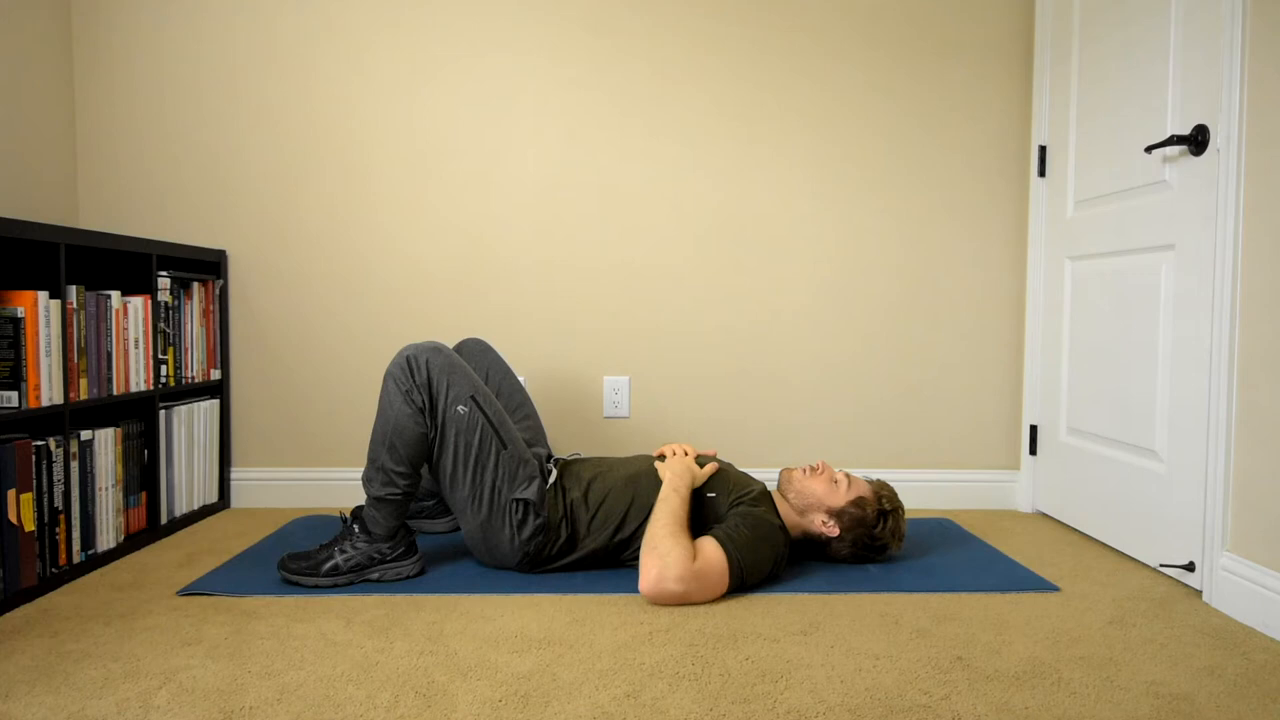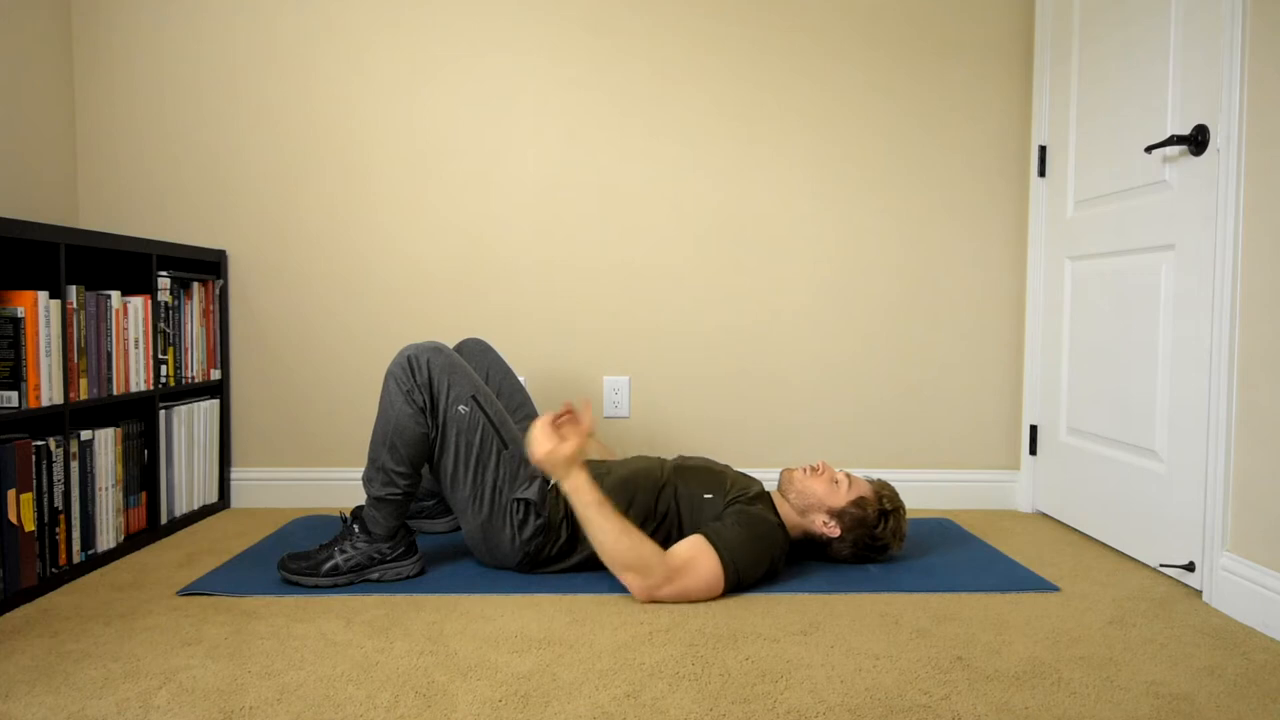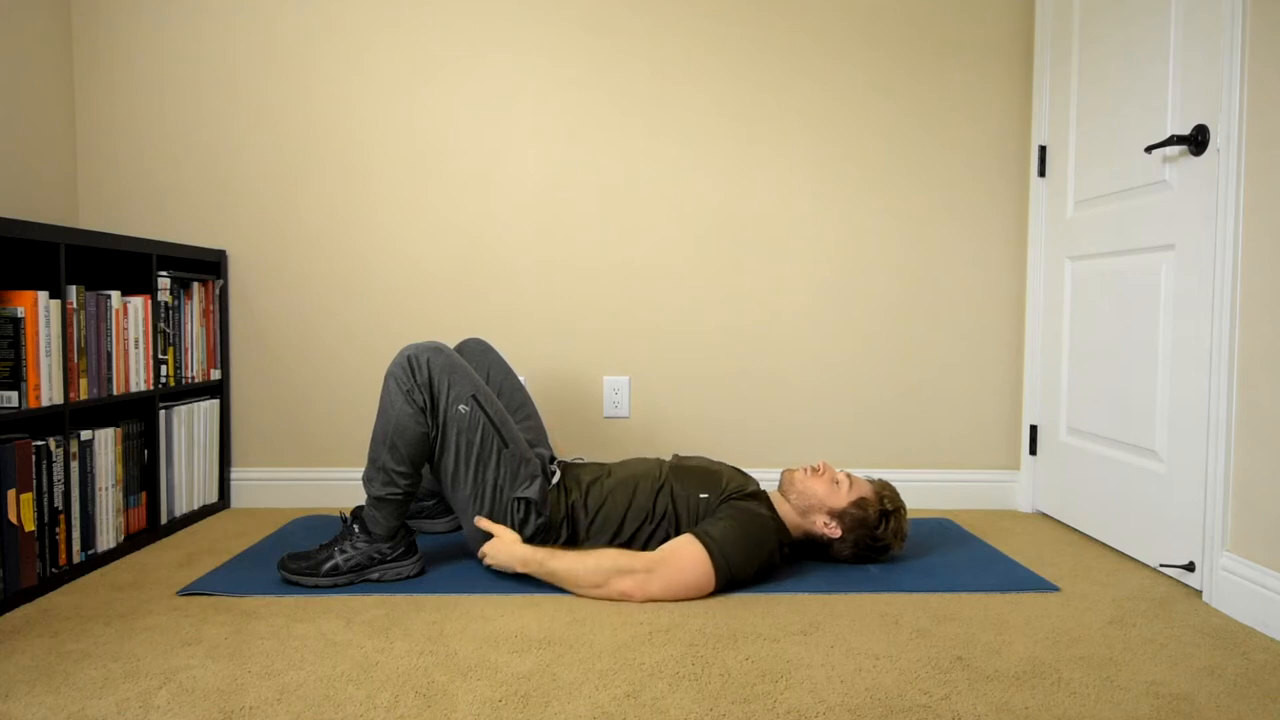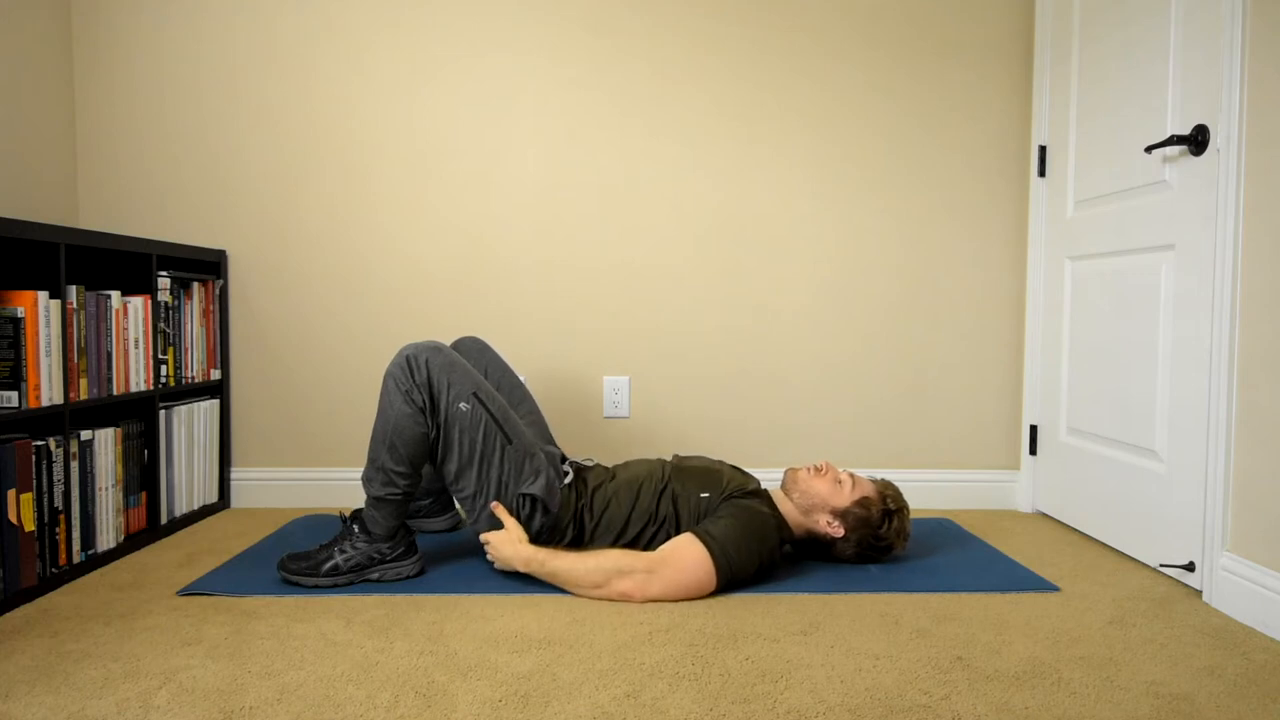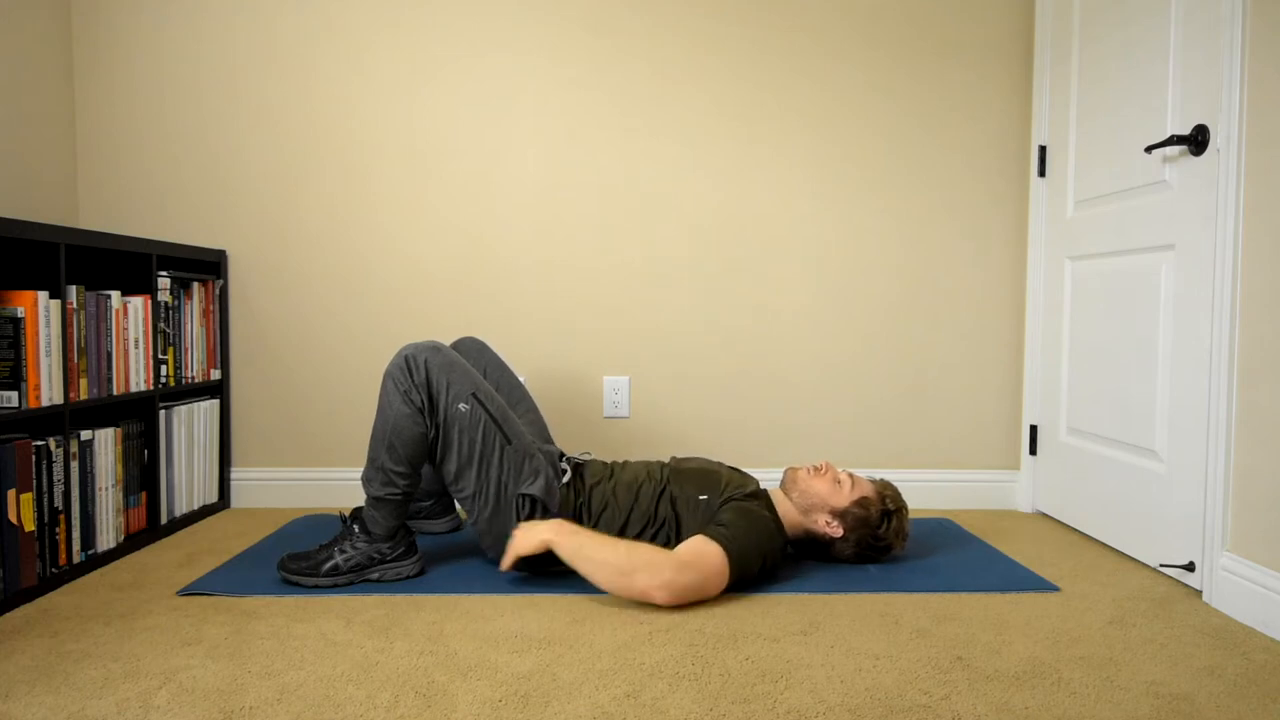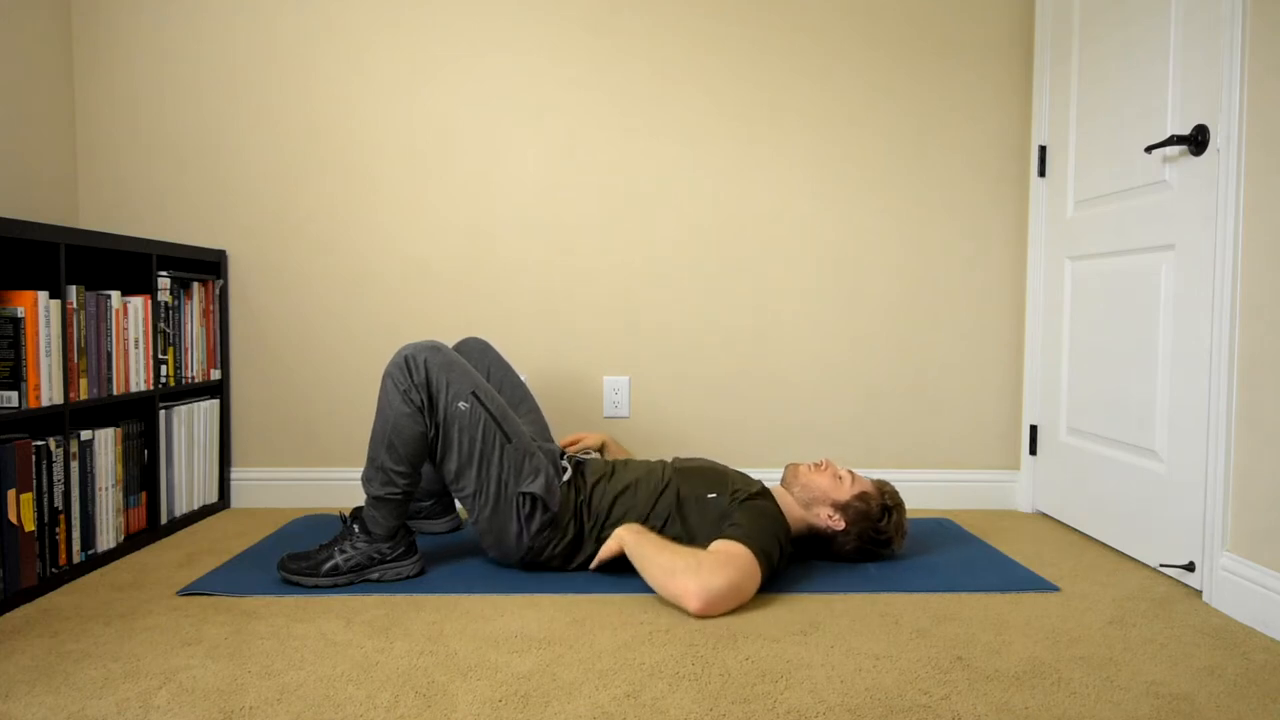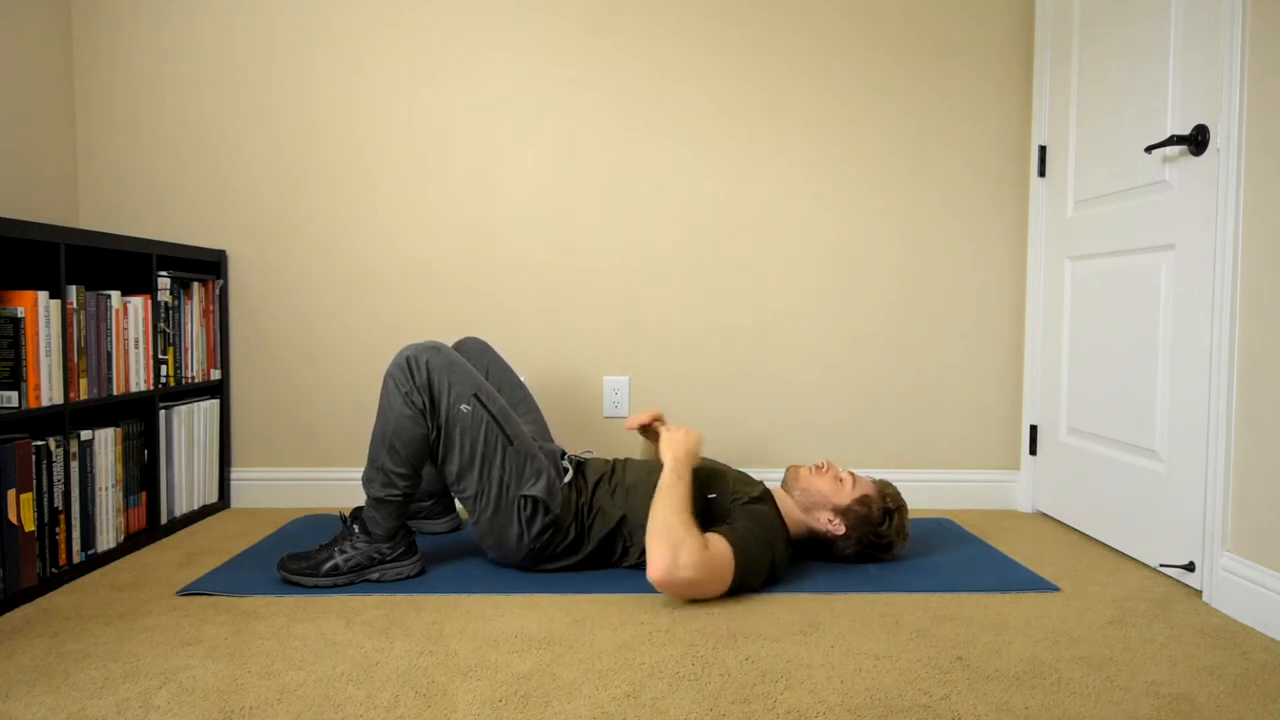
dt=0.7s
person 1, frame 1
left shoulder: (761, 538)
right shoulder: (755, 505)
left elbow: (662, 581)
left wrist: (677, 481)
right wrist: (682, 460)
left hip: (525, 521)
right hip: (552, 481)
left knee: (422, 365)
right knee: (470, 353)
left ankle: (378, 543)
right ankle: (426, 503)
person 1, frame 2
left shoulder: (758, 537)
right shoulder: (754, 505)
left elbow: (650, 578)
left wrist: (570, 471)
right wrist: (588, 449)
left hip: (525, 520)
right hip: (549, 493)
left knee: (423, 363)
right knee: (471, 351)
left ankle: (379, 541)
right ankle: (426, 500)
person 1, frame 3
left shoulder: (752, 535)
right shoulder: (747, 503)
left elbow: (638, 579)
left wrist: (523, 557)
left hip: (529, 513)
right hip: (555, 483)
left knee: (422, 364)
right knee: (472, 352)
left ankle: (379, 543)
right ankle: (429, 501)
person 1, frame 4
left shoulder: (753, 535)
right shoulder: (751, 504)
left elbow: (641, 579)
left wrist: (525, 557)
left hip: (538, 511)
right hip: (564, 479)
left knee: (420, 366)
right knee: (466, 351)
left ankle: (378, 543)
right ankle: (427, 502)
person 1, frame 5
left shoulder: (756, 532)
right shoulder: (751, 505)
left elbow: (664, 581)
left wrist: (553, 534)
left hip: (534, 509)
right hip: (563, 480)
left knee: (420, 365)
right knee: (467, 351)
left ankle: (378, 543)
right ankle: (427, 504)
person 1, frame 6
left shoulder: (763, 529)
right shoulder: (755, 503)
left elbow: (702, 590)
left wrist: (630, 533)
right wrist: (607, 446)
left hip: (534, 514)
right hip: (564, 478)
left knee: (420, 363)
right knee: (470, 353)
left ankle: (380, 541)
right ankle: (429, 502)
person 1, frame 7
left shoulder: (763, 539)
right shoulder: (757, 504)
left elbow: (669, 568)
left wrist: (677, 460)
right wrist: (669, 443)
left hip: (535, 516)
right hip: (564, 478)
left knee: (422, 366)
right knee: (469, 351)
left ankle: (378, 543)
right ankle: (428, 505)
